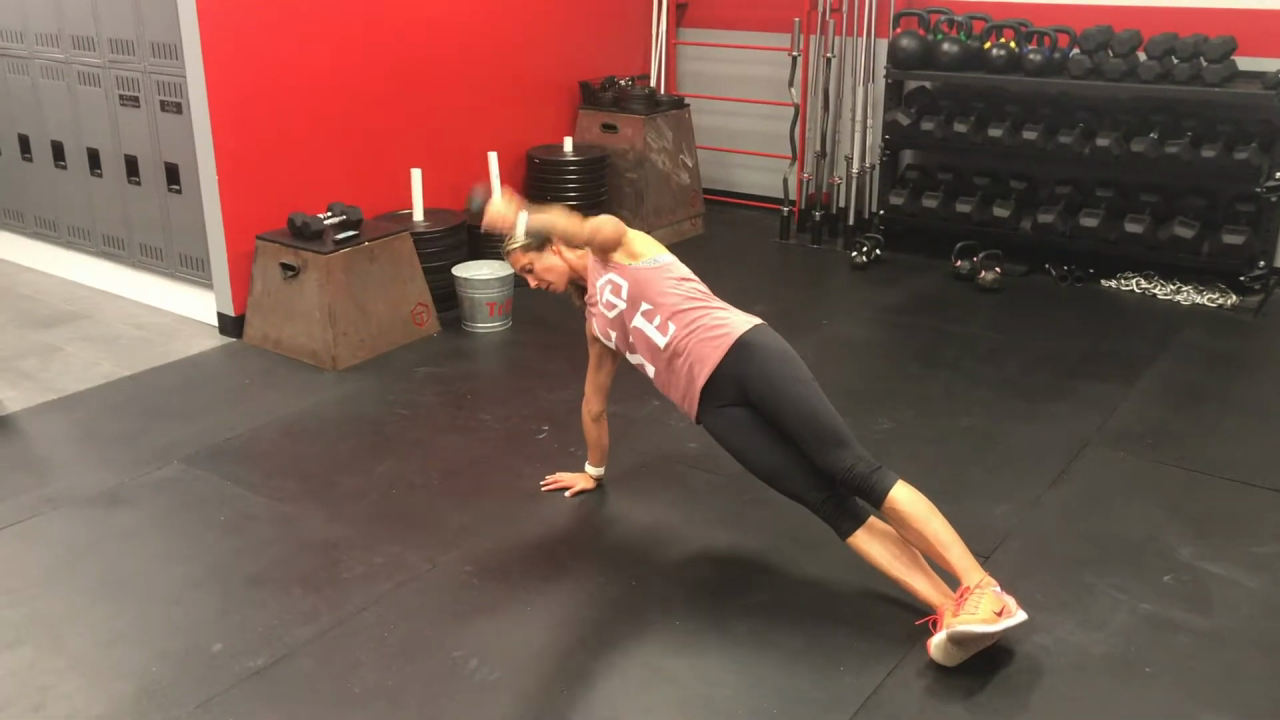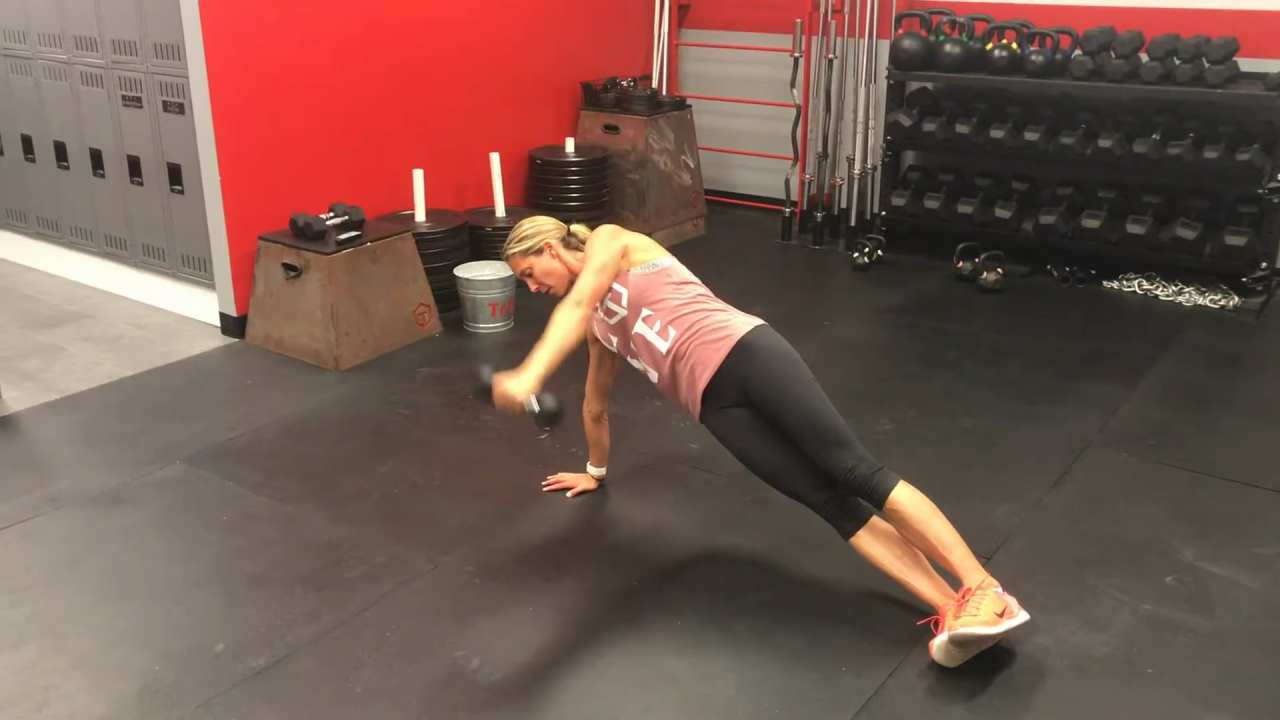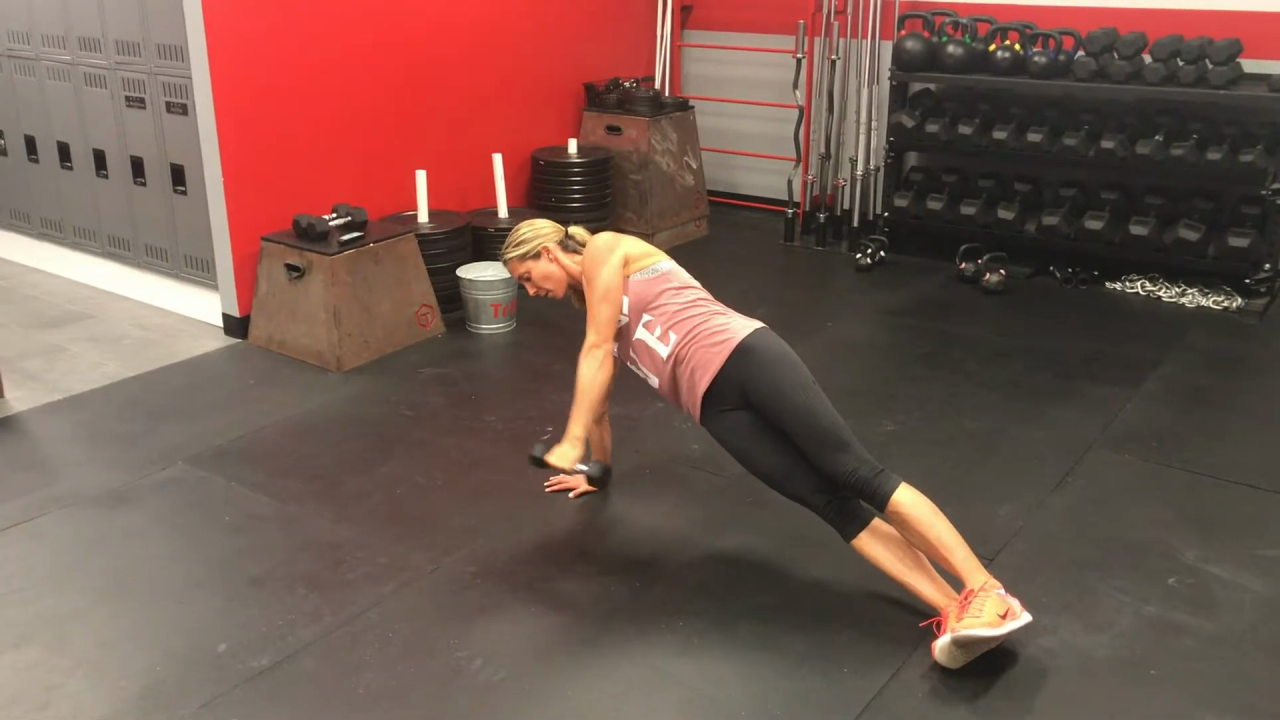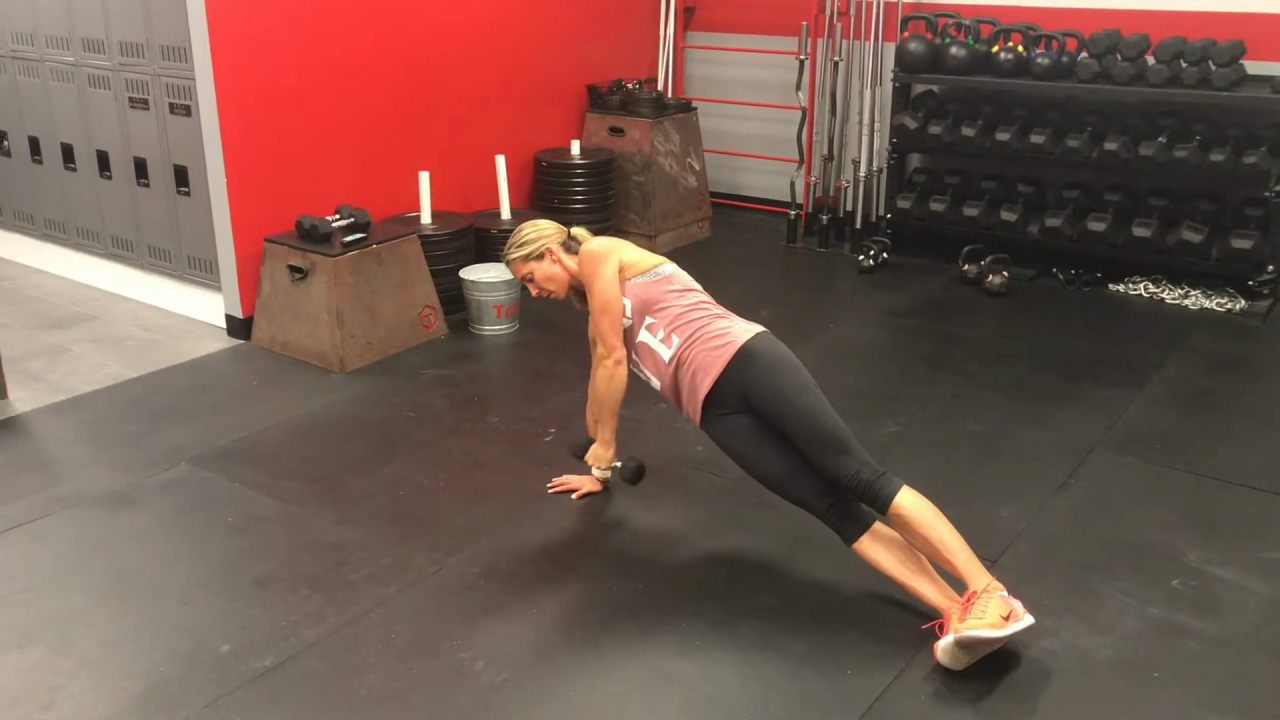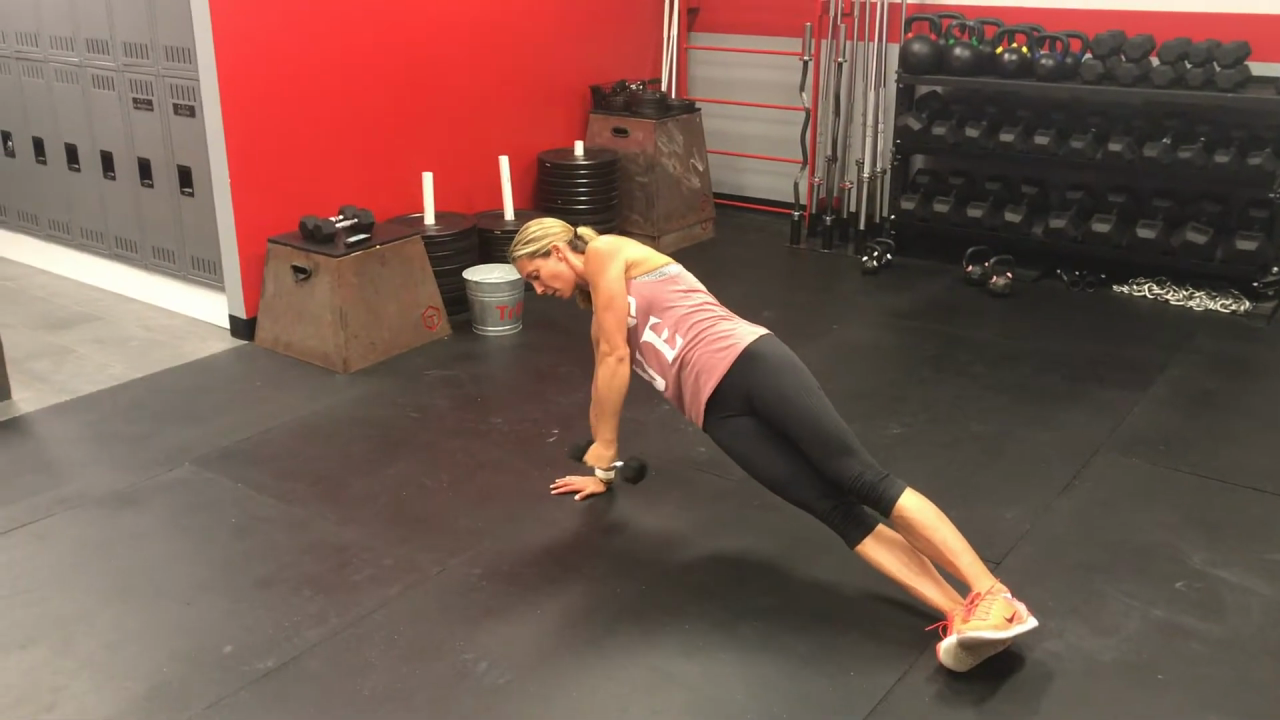
dt=0.3s
person 1, frame 1
left shoulder: (616, 244)
right shoulder: (597, 317)
left elbow: (579, 227)
right elbow: (595, 401)
left wrist: (523, 218)
right wrist: (593, 470)
left hip: (744, 348)
right hip: (713, 399)
left knee: (854, 471)
right knee: (829, 501)
left ankle: (982, 590)
right ankle: (949, 609)
person 1, frame 2
left shoulder: (612, 244)
right shoulder: (598, 326)
left elbow: (575, 304)
right elbow: (595, 402)
left wrist: (528, 375)
right wrist: (595, 471)
left hip: (744, 351)
right hip: (716, 400)
left knee: (857, 472)
right knee: (831, 502)
left ankle: (983, 591)
right ankle: (951, 609)
person 1, frame 3
left shoulder: (606, 249)
right shoulder: (592, 314)
left elbow: (599, 353)
right elbow: (595, 398)
left wrist: (571, 442)
right wrist: (596, 467)
left hip: (746, 354)
right hip: (715, 402)
left knee: (858, 474)
right knee: (832, 503)
left ankle: (986, 592)
right ankle: (953, 611)
person 1, frame 4
left shoulder: (599, 254)
right shoulder: (595, 317)
left elbow: (612, 360)
right elbow: (599, 396)
left wrist: (604, 444)
right wrist: (600, 470)
left hip: (747, 358)
right hip: (716, 407)
left knee: (860, 477)
right knee: (834, 507)
left ankle: (989, 594)
right ankle: (955, 613)
person 1, frame 5
left shoulder: (608, 252)
right shoulder: (598, 318)
left elbow: (613, 357)
right elbow: (602, 393)
left wrist: (602, 445)
right wrist: (603, 472)
left hip: (750, 361)
right hip: (719, 409)
left knee: (863, 480)
right knee: (837, 509)
left ankle: (993, 597)
right ankle: (958, 615)
